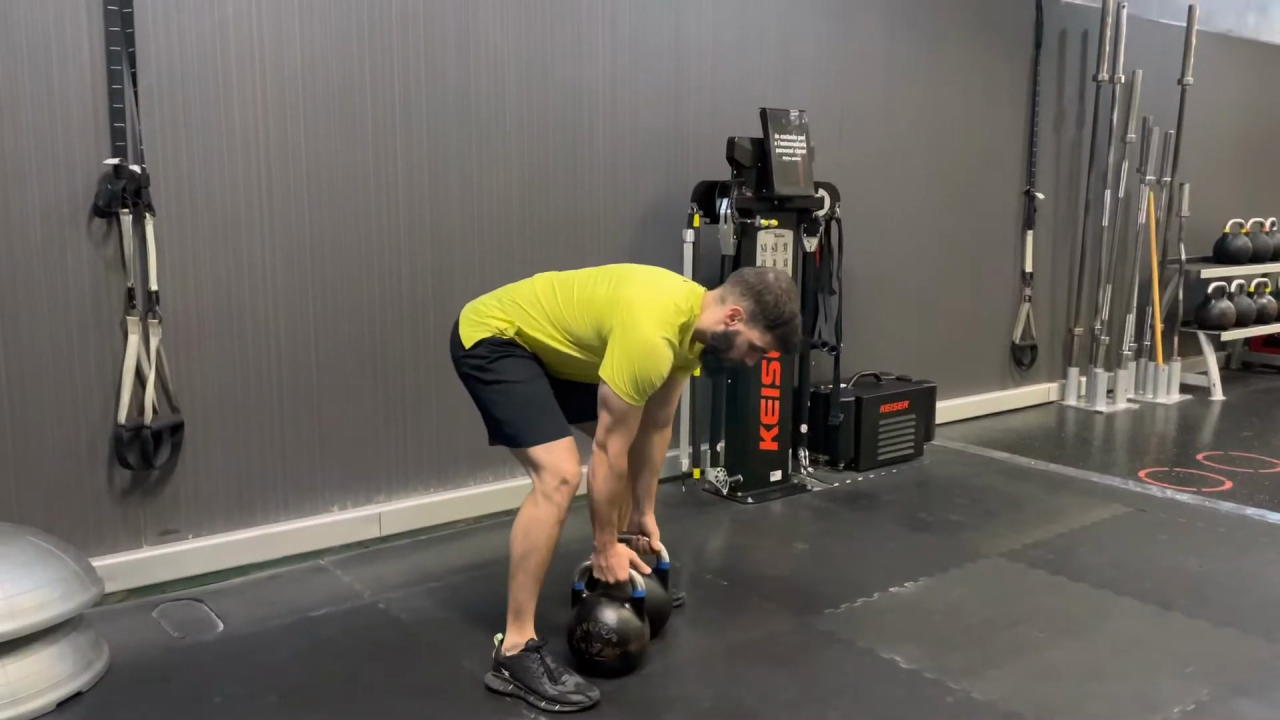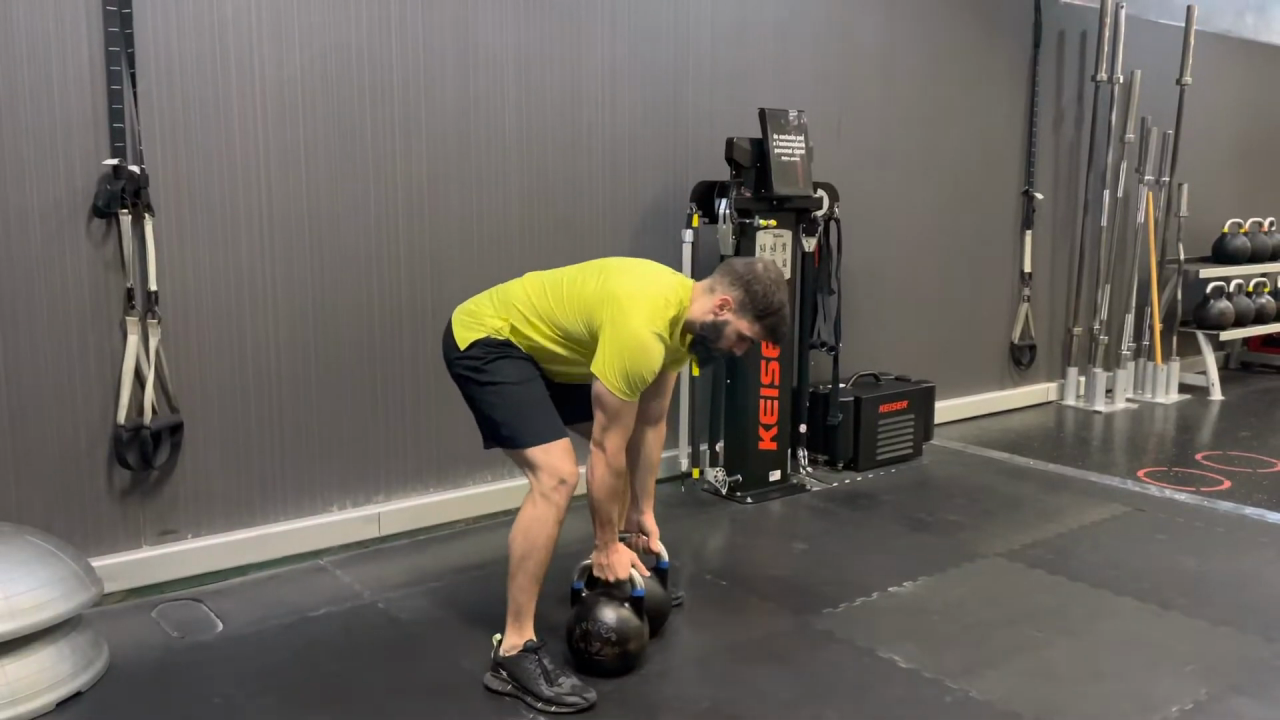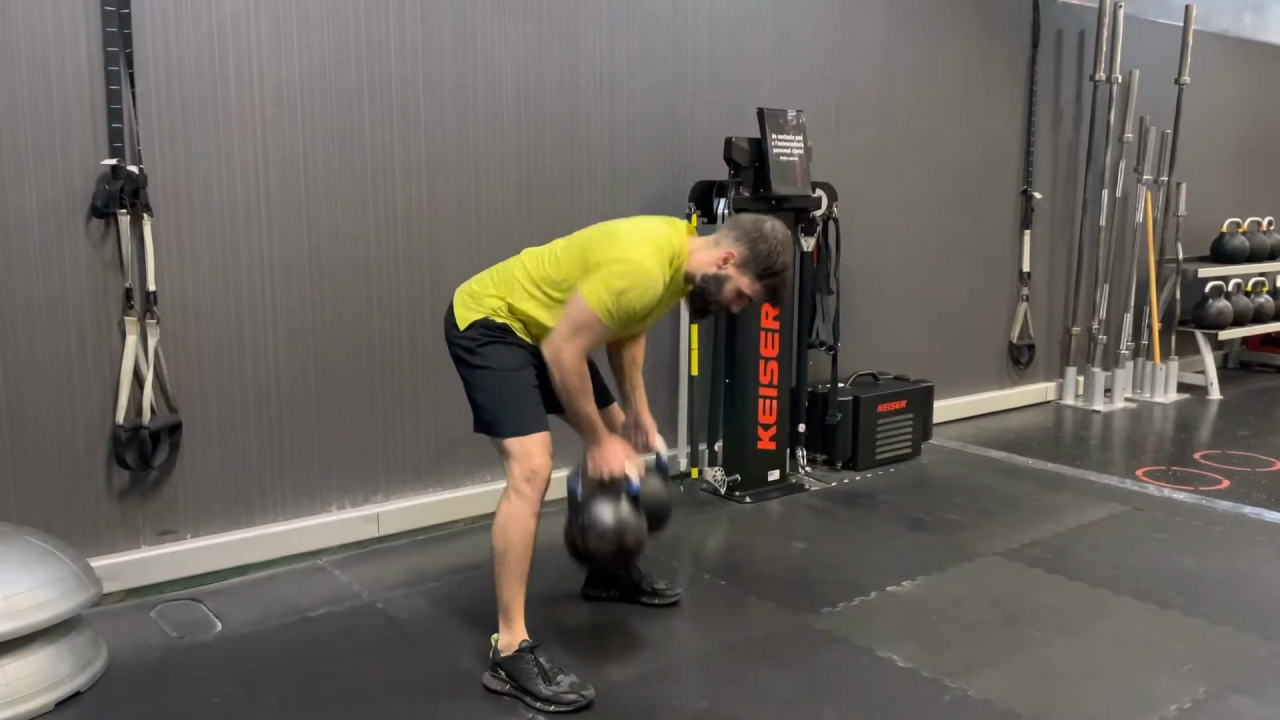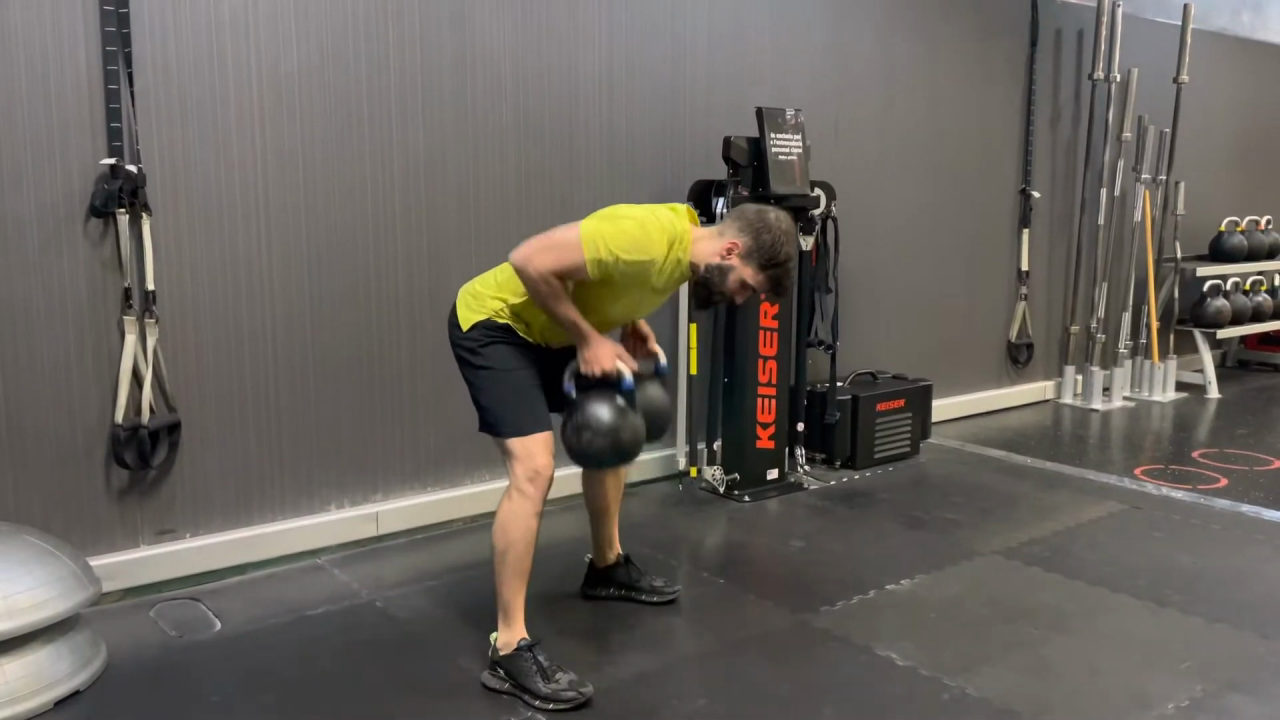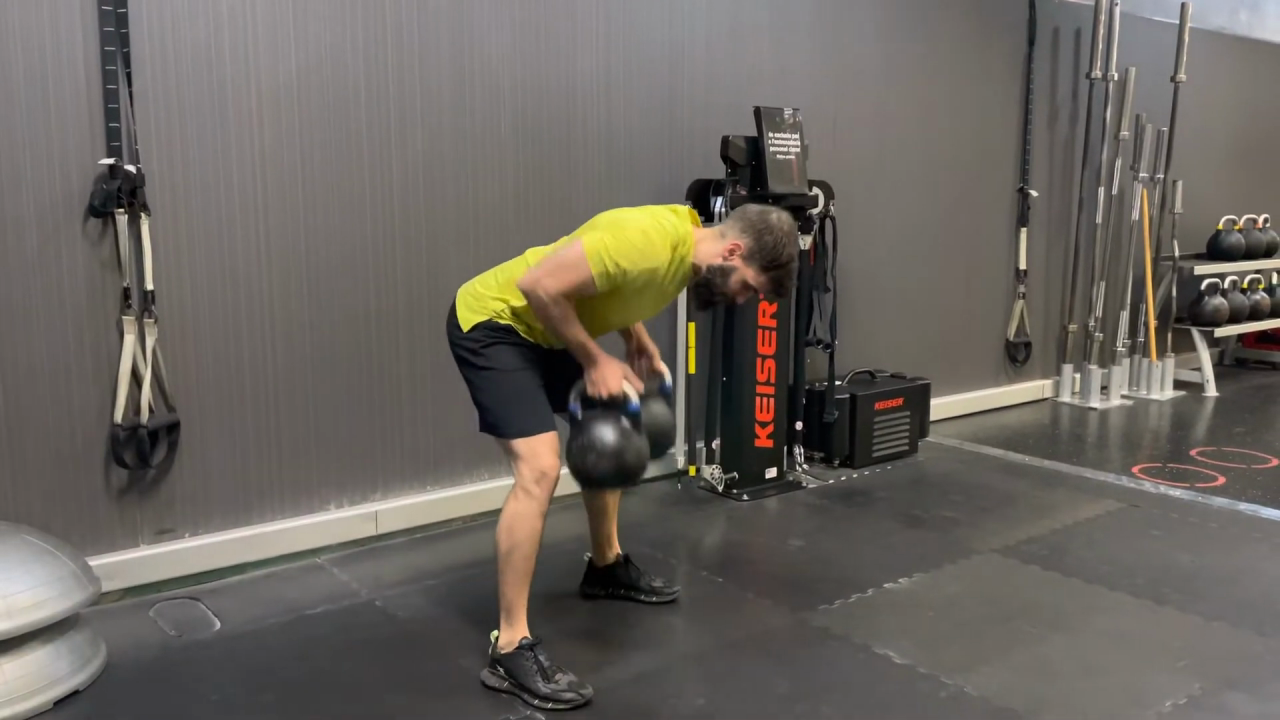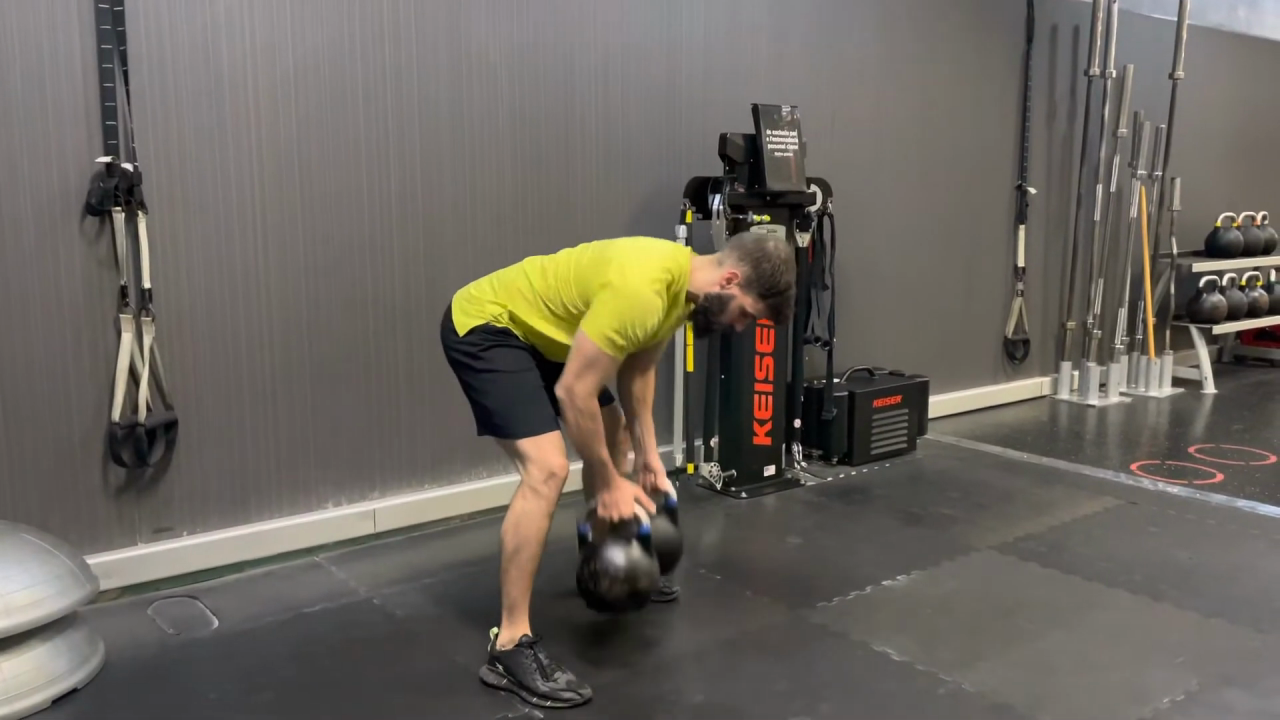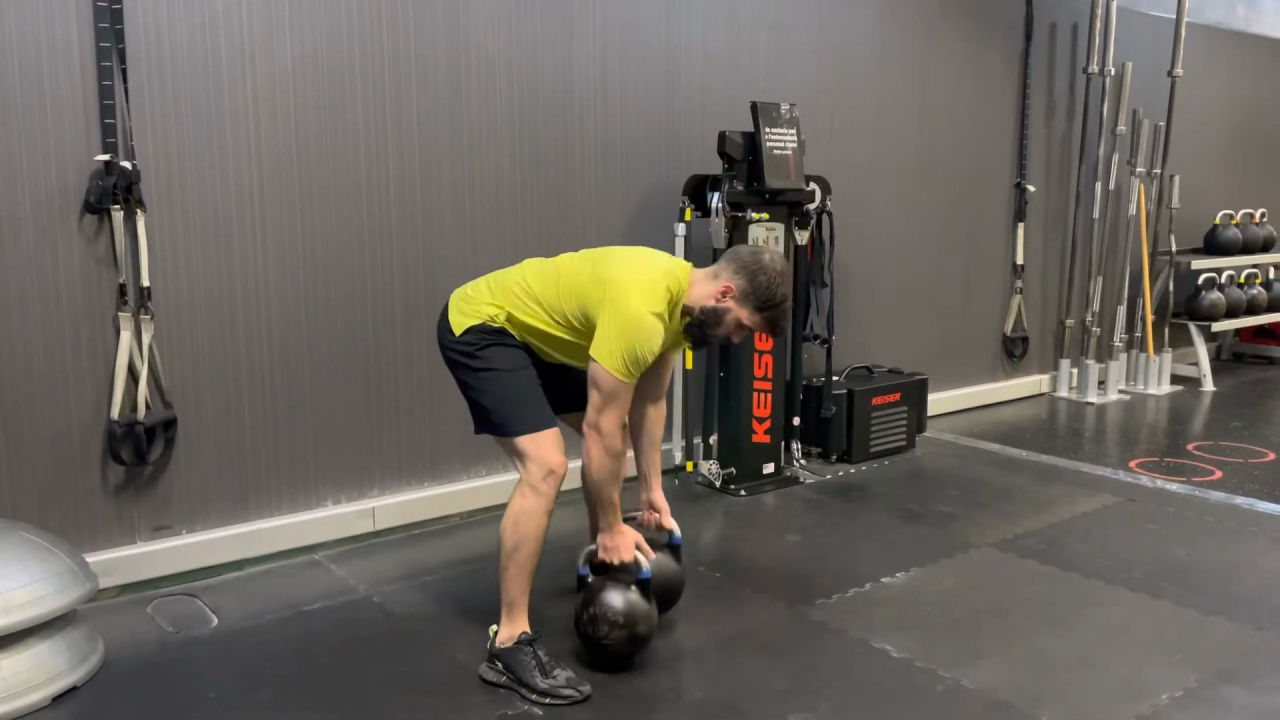
dt=0.2s
person 1, frame 1
left shoulder: (691, 318)
right shoulder: (650, 334)
left elbow: (656, 427)
right elbow: (610, 450)
left wrist: (644, 511)
right wrist: (606, 547)
left hip: (543, 339)
right hip: (491, 337)
left knee: (625, 435)
right knee: (559, 475)
left ankle: (616, 576)
right ankle: (516, 651)
person 1, frame 2
left shoulder: (681, 313)
right shoulder: (641, 329)
left elbow: (650, 423)
right elbow: (606, 449)
left wrist: (644, 510)
right wrist: (606, 546)
left hip: (537, 341)
right hip: (485, 339)
left knee: (621, 435)
right knee: (557, 476)
left ankle: (616, 574)
right ankle: (514, 652)
person 1, frame 3
left shoulder: (682, 262)
right shoulder: (640, 268)
left elbow: (625, 332)
right elbow: (562, 355)
left wrist: (639, 416)
right wrist: (599, 442)
left hip: (537, 326)
right hip: (488, 322)
left knee: (616, 432)
right knee: (532, 471)
left ankle: (607, 569)
right ankle: (511, 652)
person 1, frame 4
left shoulder: (684, 242)
right shoulder: (645, 238)
right elbow: (528, 259)
left wrist: (634, 329)
right wrist: (588, 342)
left hip: (543, 326)
right hip: (493, 321)
right knee: (534, 469)
left ankle: (606, 566)
right ankle: (510, 649)
person 1, frame 5
left shoulder: (688, 244)
right shoulder: (647, 244)
right elbow: (537, 283)
left wrist: (639, 342)
right wrist: (594, 361)
left hip: (544, 329)
right hip: (492, 321)
right knee: (540, 469)
left ankle: (605, 566)
right ankle: (510, 649)
person 1, frame 6
left shoulder: (684, 278)
right shoulder: (642, 288)
left elbow: (637, 364)
right elbow: (574, 392)
left wrist: (647, 452)
right wrist: (610, 484)
left hip: (535, 331)
right hip: (485, 324)
left knee: (614, 438)
right knee: (547, 468)
right ankle: (510, 647)
person 1, frame 7
left shoulder: (682, 295)
right shoulder: (639, 311)
left elbow: (650, 399)
right elbow: (596, 427)
left wrist: (652, 488)
right wrist: (611, 528)
left hip: (530, 328)
right hip: (480, 325)
left knee: (616, 434)
right knee: (546, 466)
left ankle: (606, 565)
right ankle: (509, 644)
